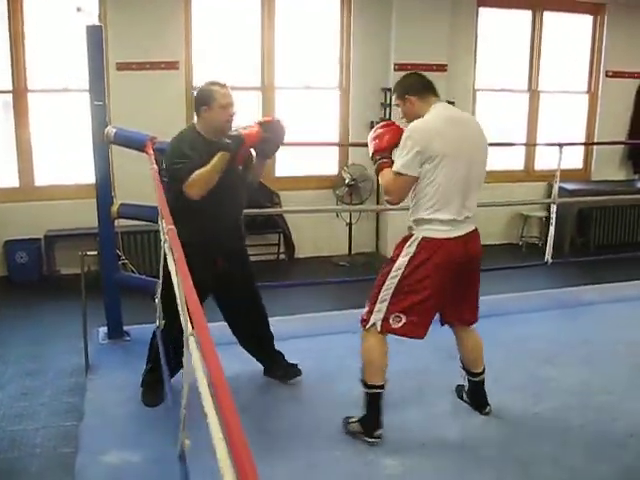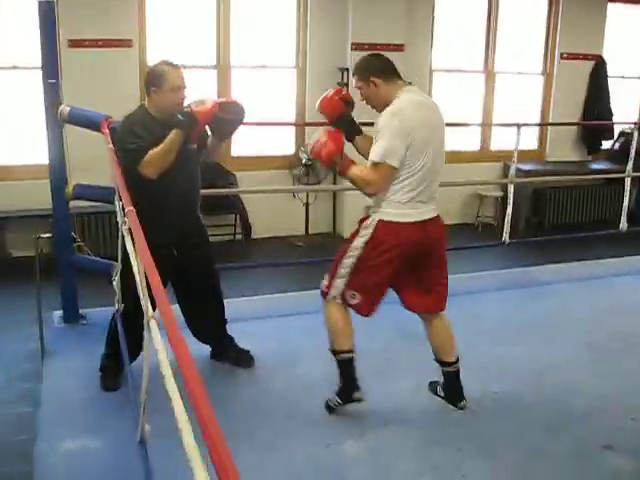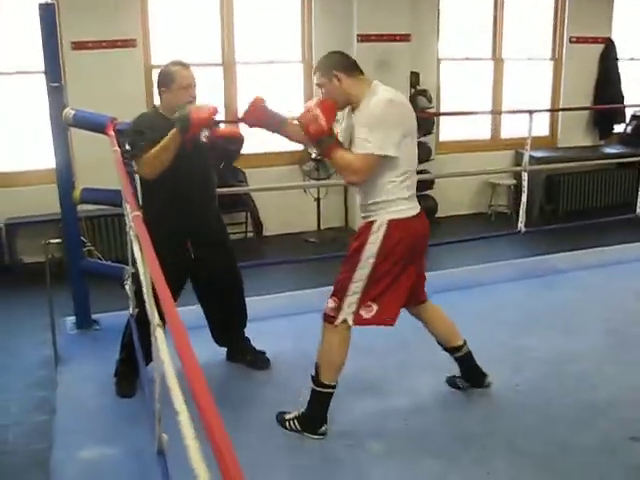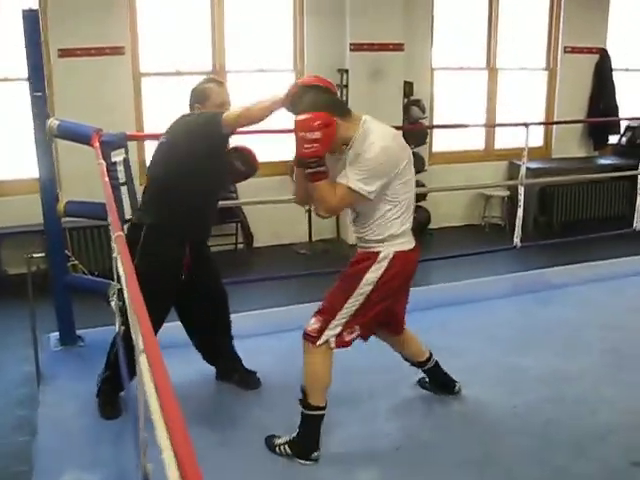
dt=0.5s
person 1, frame 1
left shoulder: (420, 130)
right shoulder: (474, 127)
left elbow: (393, 193)
left wrist: (380, 156)
left hip: (429, 244)
right hip: (467, 239)
left knee: (376, 325)
right knee: (462, 321)
left ankle: (372, 419)
right ankle: (477, 394)
person 1, frame 2
left shoulder: (396, 115)
right shoulder: (427, 107)
left elbow: (374, 184)
left wrist: (339, 161)
right wrist: (347, 124)
left hip: (391, 227)
right hip: (429, 225)
left knee: (335, 296)
right knee: (432, 309)
left ankle: (349, 386)
right ankle: (453, 388)
person 1, frame 3
left shoulder: (381, 107)
right shoulder: (357, 109)
left elbow: (357, 172)
right elbow: (307, 135)
left wrist: (325, 140)
right wrist: (272, 122)
left hip: (389, 226)
right hip: (410, 220)
left knee: (338, 316)
right knee: (417, 301)
left ankle: (315, 416)
right ankle: (471, 371)
person 1, frame 4
left shoulder: (378, 148)
right shoulder: (351, 140)
left elbow: (330, 206)
right elbow: (305, 198)
left wrist: (310, 160)
right wrist: (308, 162)
left hip: (387, 256)
right hip: (390, 252)
left knee: (318, 337)
right knee: (388, 328)
left ankle: (306, 442)
right ankle: (441, 379)
person 2, frame 1
left shoulder: (229, 137)
right shoulder: (182, 145)
left elbow: (250, 178)
right elbow: (194, 189)
left wrist: (262, 153)
right wrist: (226, 152)
left hip: (229, 244)
right hip: (191, 248)
left knee: (248, 305)
right knee: (177, 316)
left ankle: (272, 360)
right ankle: (154, 378)
person 2, frame 2
left shoulder: (183, 115)
right shoulder: (133, 126)
left elbow: (206, 155)
right elbow: (150, 168)
left wrist: (220, 132)
right wrist: (181, 129)
left hip: (187, 224)
right hip: (149, 231)
left knee: (204, 288)
right knee: (136, 300)
left ankle: (222, 345)
right ankle: (113, 364)
person 2, frame 3
left shoulder: (198, 117)
right shoulder: (144, 125)
left elbow: (220, 157)
right elbow: (147, 169)
left wrist: (227, 141)
right wrist: (181, 130)
left hip: (206, 225)
right hip: (164, 231)
left knee: (227, 286)
left ankle: (238, 346)
right ankle: (128, 368)
person 2, frame 4
left shoulder: (209, 135)
right shoulder: (190, 128)
right elbow: (239, 118)
left wrist: (231, 173)
right wrist: (283, 99)
left hip: (190, 243)
right hip: (154, 242)
left knee: (213, 305)
left ankle: (227, 365)
right ankle: (110, 387)
